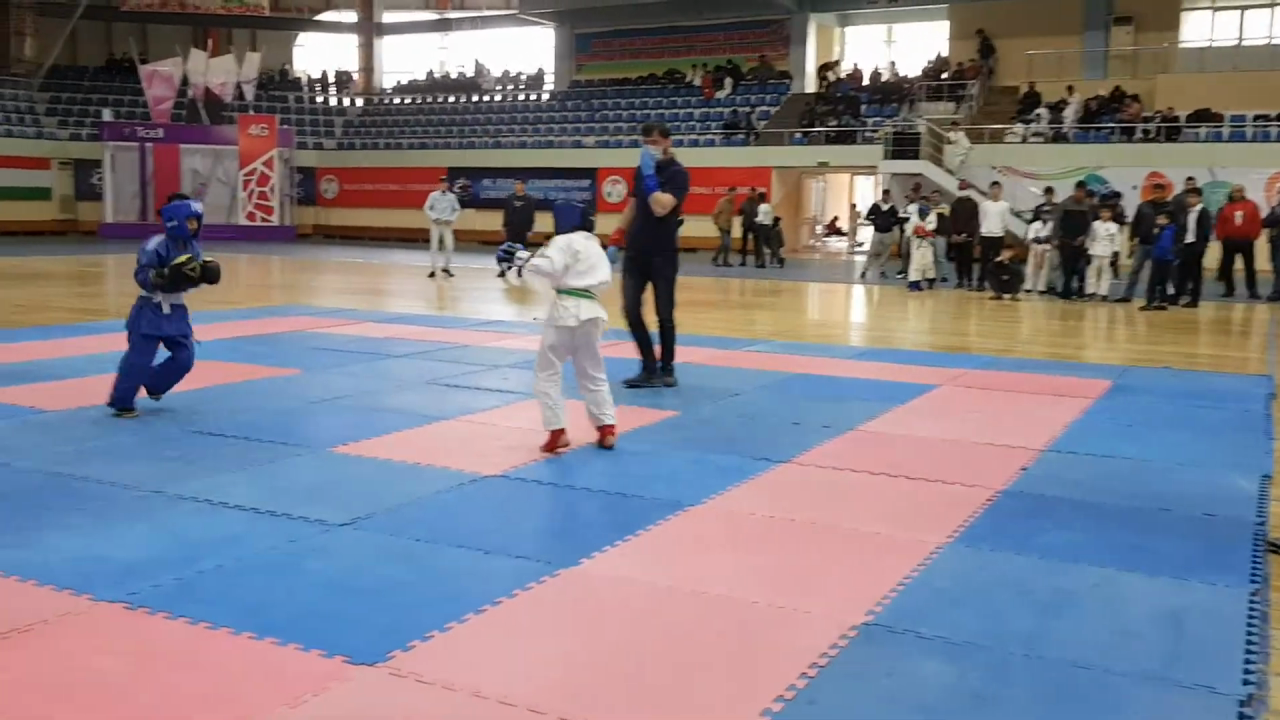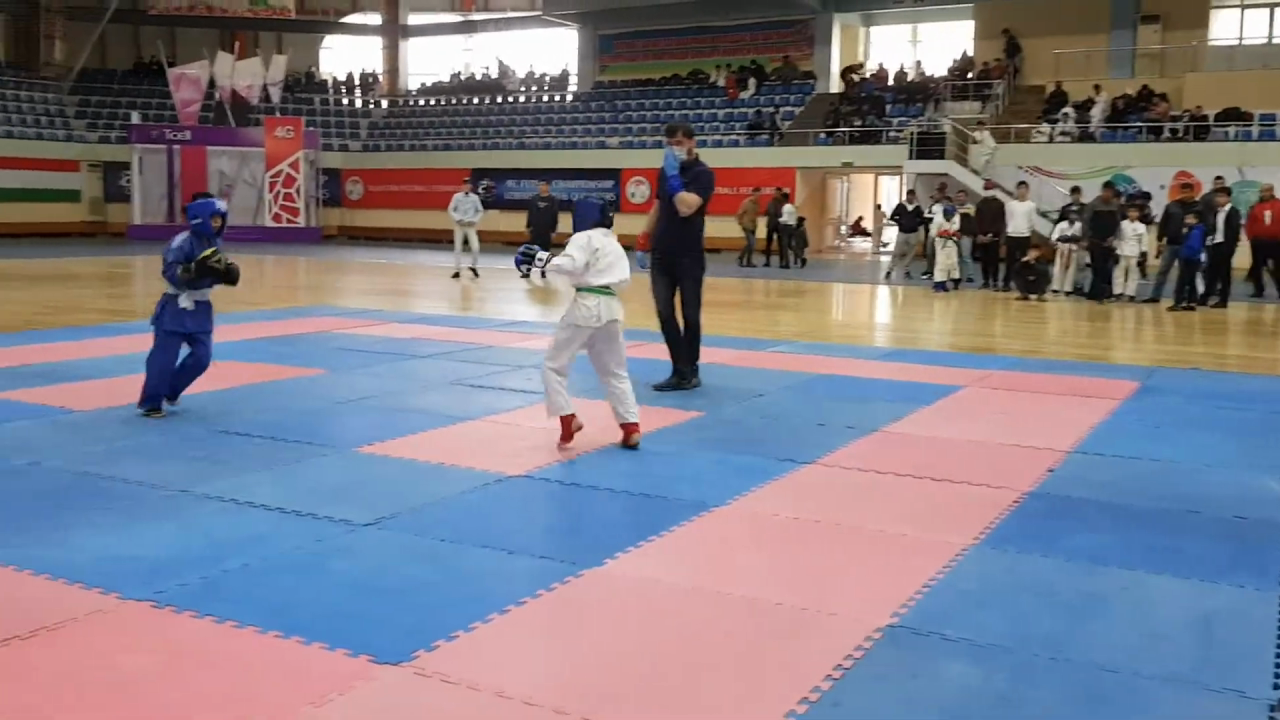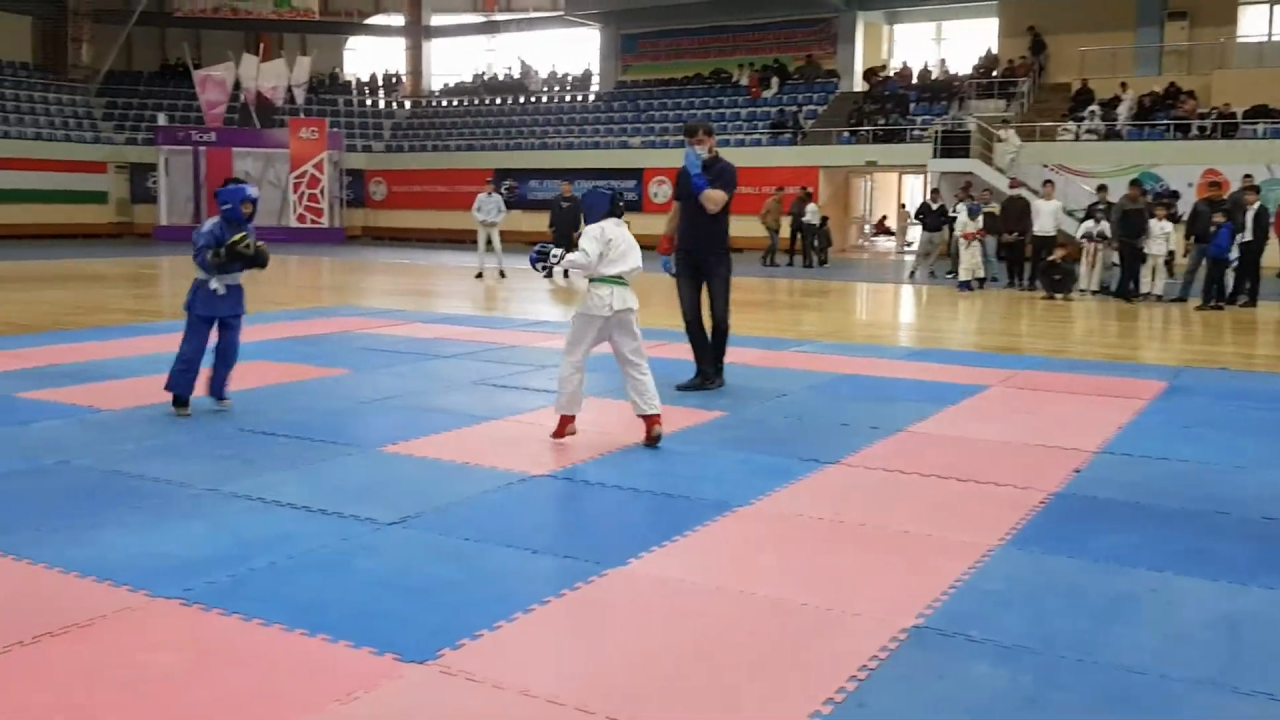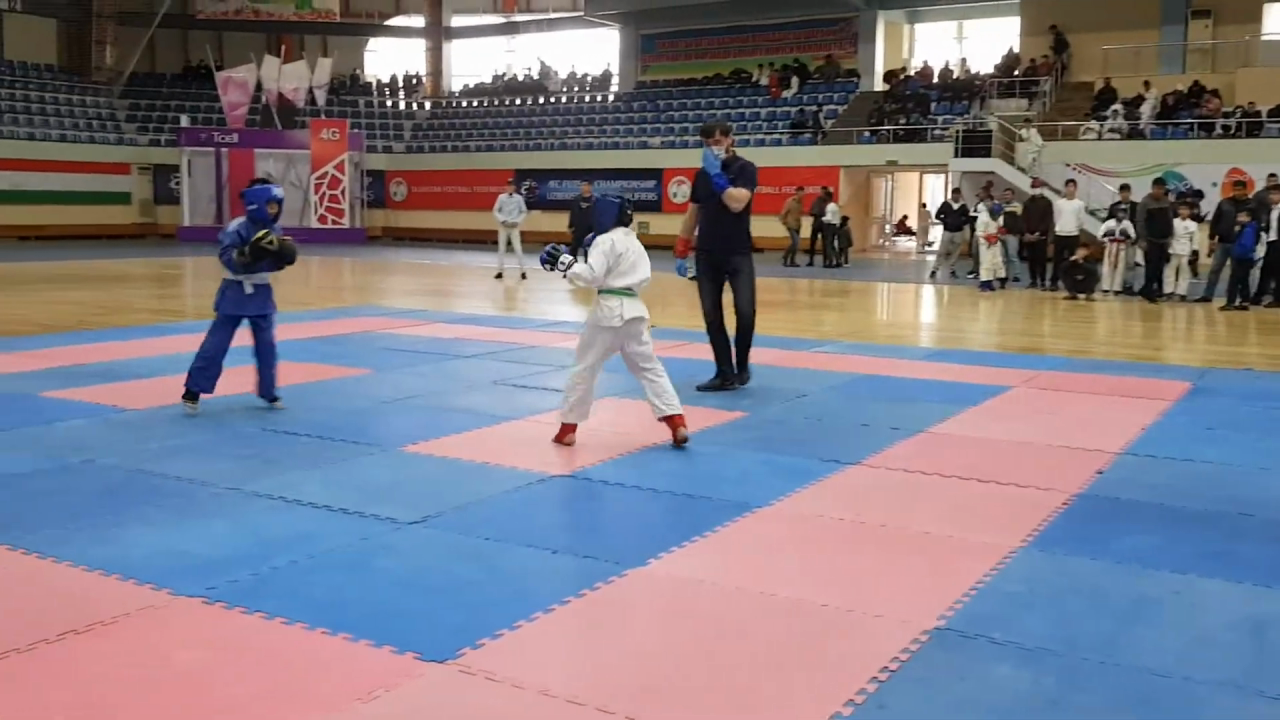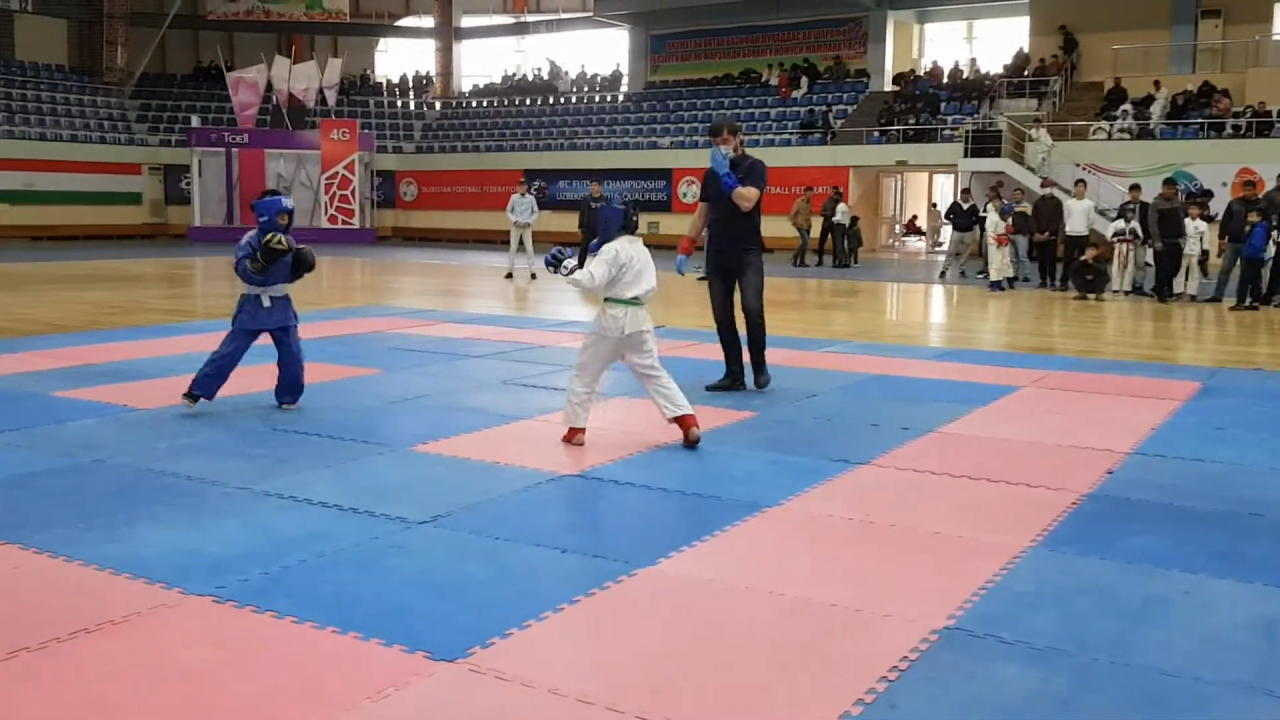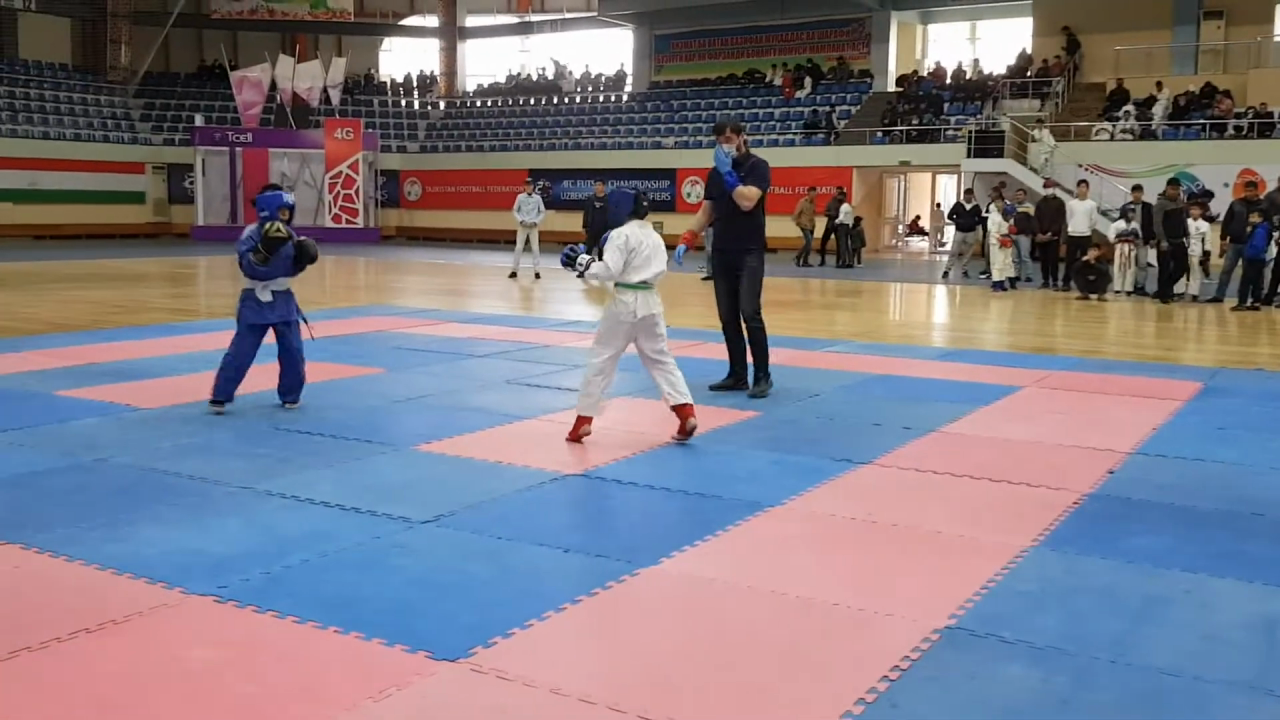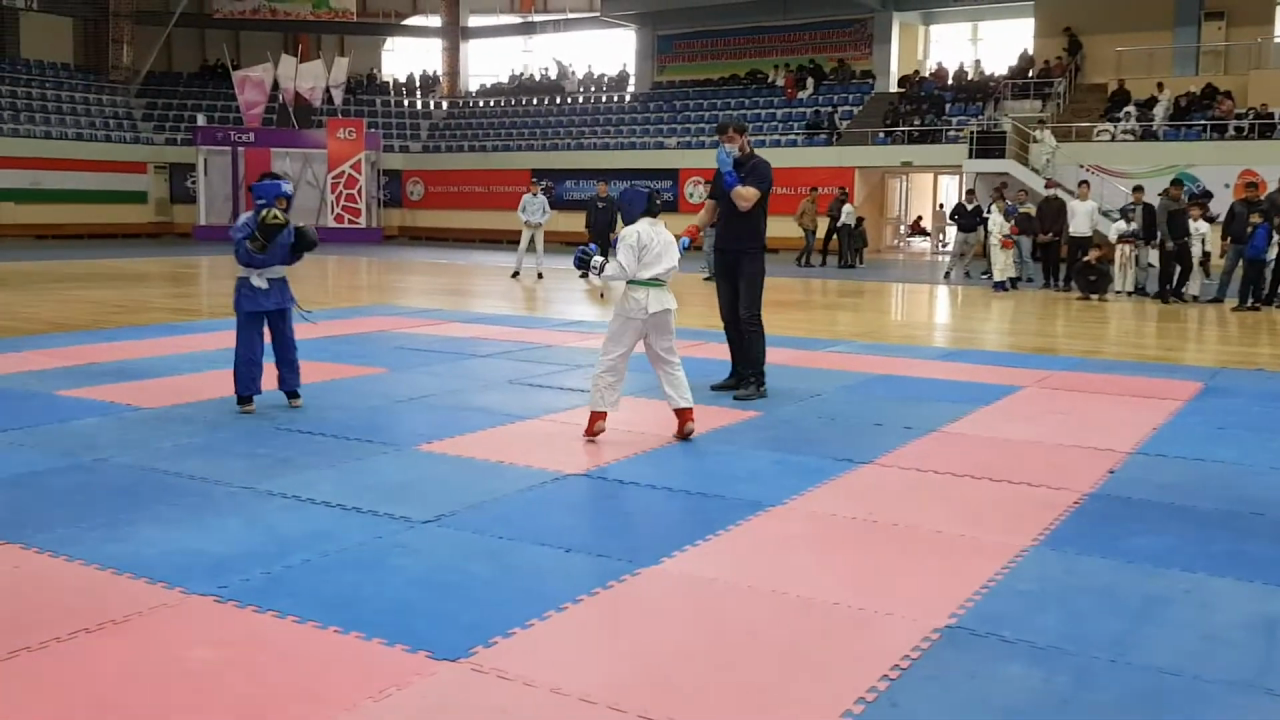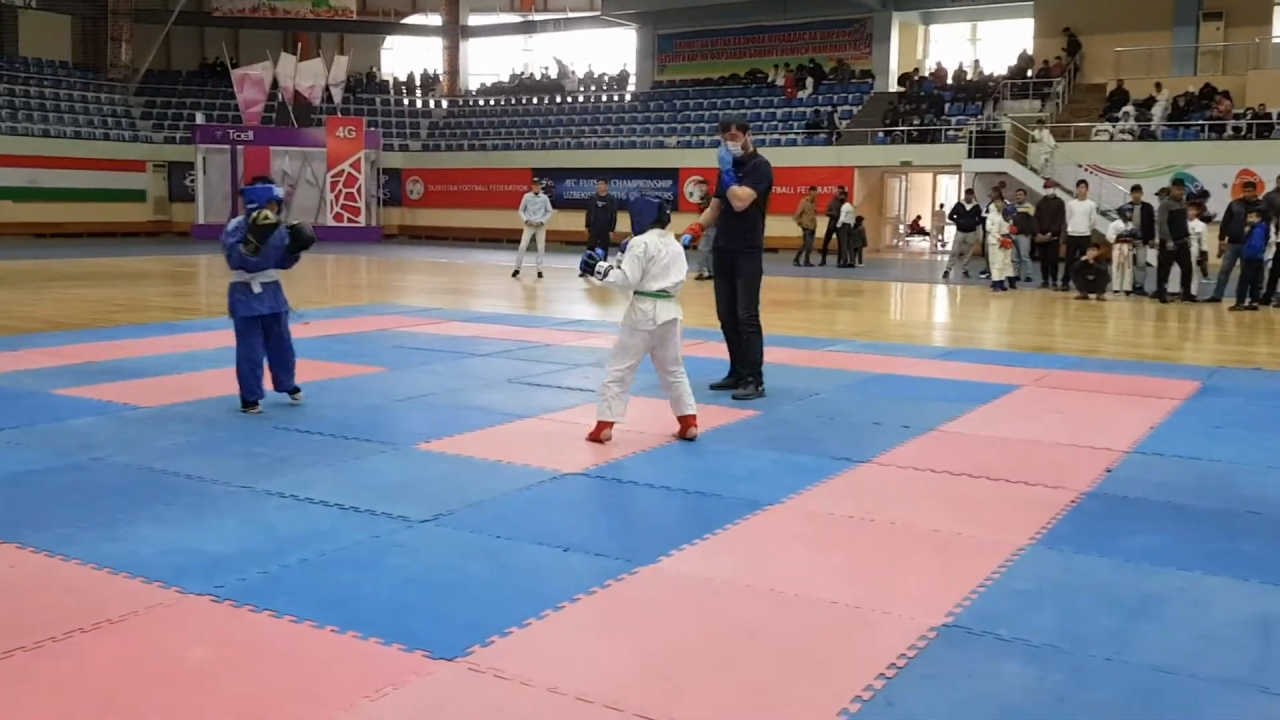
dt=0.1s
person 1, frame 1
left shoulder: (678, 173)
right shoulder: (641, 170)
left elbow: (661, 208)
left wrist: (649, 176)
right wrist: (616, 239)
left hip: (663, 254)
right hip: (635, 251)
left knee: (665, 315)
right knee: (631, 310)
left ankle: (667, 368)
right ankle: (650, 369)
person 1, frame 2
left shoulder: (703, 174)
right shoulder: (665, 172)
left elbow: (686, 208)
left wrist: (673, 176)
right wrist: (644, 244)
left hip: (689, 256)
right hip: (661, 254)
left knee: (691, 317)
right knee: (665, 315)
left ankle: (692, 369)
right ankle: (681, 373)
person 1, frame 3
left shoulder: (725, 170)
right shoulder: (684, 172)
left elbow: (713, 205)
left wrist: (697, 175)
right wrist: (666, 248)
left hip: (716, 254)
right hip: (686, 254)
left knee: (719, 316)
right knee: (690, 316)
left ankle: (716, 367)
right ankle: (705, 374)
person 1, frame 4
left shoulder: (745, 168)
right shoulder: (701, 174)
left elbow: (737, 203)
right elbow: (692, 214)
left wrist: (717, 175)
right wrist: (681, 251)
left hip: (737, 253)
right hip: (706, 255)
left knee: (745, 310)
right knee: (712, 317)
left ankle: (741, 366)
right ankle: (725, 374)
person 1, frame 5
left shoulder: (754, 167)
right shoulder: (711, 174)
left elbow: (747, 202)
right elbow: (702, 214)
left wrist: (725, 174)
right wrist: (685, 249)
left hip: (748, 251)
right hip: (717, 254)
left knee: (752, 308)
right knee: (722, 317)
left ankle: (759, 366)
right ankle: (734, 374)
person 1, frame 6
left shoulder: (757, 166)
right shoulder: (716, 171)
left elbow: (747, 201)
right elbow: (705, 211)
left wrist: (727, 173)
right wrist: (686, 241)
left hip: (749, 252)
right hip: (721, 253)
left knee: (750, 312)
right knee: (727, 316)
left ankle: (762, 376)
right ankle: (738, 375)
person 1, frame 7
left shoulder: (759, 167)
right shoulder: (721, 171)
left elbow: (745, 202)
right elbow: (709, 209)
left wrist: (728, 172)
right wrist: (688, 235)
left hip: (749, 253)
right hip: (723, 252)
left knee: (749, 316)
right knee: (729, 317)
left ankle: (757, 381)
right ankle: (740, 374)
person 1, frame 8
left shoulder: (760, 167)
right shoulder: (729, 166)
left elbow: (740, 202)
right elbow: (715, 207)
left wrist: (727, 171)
right wrist: (691, 232)
left hip: (747, 253)
right hip: (723, 251)
left knee: (746, 316)
right knee: (726, 316)
left ankle: (755, 381)
right ankle: (738, 373)
person 2, frame 1
left shoulder: (564, 242)
right shoulder: (596, 249)
left elbow: (552, 268)
right elbow: (600, 281)
left wrist: (526, 260)
left hip: (565, 311)
right hip: (592, 312)
left knee: (548, 373)
right knee: (593, 374)
left ankle: (557, 431)
right ankle: (607, 430)
person 2, frame 2
left shoulder: (584, 239)
right shoulder: (616, 246)
left elbow: (571, 266)
right elbow: (620, 278)
left wrist: (542, 259)
left hip: (584, 309)
right hip: (611, 309)
left knee: (555, 364)
right knee: (615, 371)
left ankle: (568, 418)
right ankle: (631, 428)
person 2, frame 3
left shoulder: (596, 230)
right shoulder: (628, 236)
left elbow: (586, 259)
right elbow: (630, 267)
left wrist: (557, 256)
left hip: (598, 299)
right hip: (624, 300)
left knee: (573, 359)
right knee: (635, 362)
left ankle: (567, 420)
right ankle: (653, 421)
person 2, frame 4
left shoulder: (606, 241)
right shoulder: (636, 245)
left elbow: (592, 274)
left wrist: (565, 263)
left hip: (608, 311)
right hip: (634, 310)
left knee: (583, 369)
right knee: (650, 368)
left ankle: (568, 428)
right ankle: (678, 423)
person 2, frame 5
left shoulder: (611, 250)
right shoulder: (643, 252)
left elbow: (592, 282)
left wrist: (568, 267)
left hip: (613, 318)
right hip: (638, 318)
left knee: (584, 373)
right knee: (654, 374)
left ankle: (576, 429)
right ankle: (689, 423)
person 2, frame 6
left shoulder: (620, 235)
right shoulder: (655, 237)
left elbow: (608, 271)
left wrist: (582, 262)
left hip: (624, 304)
right hip: (650, 303)
left knee: (600, 361)
right knee: (661, 360)
left ankle: (583, 422)
right ankle: (686, 415)
person 2, frame 7
left shoulder: (632, 232)
right shoulder: (667, 235)
left elbow: (623, 271)
left wrist: (595, 263)
left hip: (635, 301)
right hip: (662, 300)
left knee: (611, 358)
right knee: (668, 360)
left ankle: (598, 417)
right ankle: (685, 417)
person 2, frame 8
left shoulder: (640, 243)
right shoulder: (675, 245)
left elbow: (628, 279)
left wrist: (602, 269)
left hip: (643, 312)
right hip: (669, 311)
left knee: (618, 369)
right knee: (673, 369)
left ankle: (604, 425)
right ankle: (688, 422)
person 3, frame 1
left shoulder: (192, 245)
right shoulder: (156, 246)
right elbow: (143, 277)
left wrist: (204, 274)
right wrist: (168, 275)
left hip: (176, 310)
right hip: (151, 311)
left knee: (185, 357)
right knee: (139, 358)
left ankle: (152, 384)
right ankle: (121, 403)
person 3, frame 2
left shoulder: (215, 243)
right shoulder: (181, 243)
right elbow: (171, 274)
left wrist: (224, 274)
right wrist: (197, 268)
left hip: (201, 307)
right hip: (176, 307)
left knee: (201, 357)
right knee: (163, 357)
left ankle: (170, 390)
right ankle: (151, 401)
person 3, frame 3
left shoulder: (247, 229)
right shoulder: (212, 228)
right elbow: (202, 259)
left wrist: (255, 258)
right wrist: (226, 254)
left hip: (232, 294)
right hip: (207, 293)
left knee: (229, 346)
right knee: (194, 345)
left ankle: (217, 390)
right ankle: (180, 395)
person 3, frame 4
left shoulder: (271, 232)
right shoulder: (237, 229)
right elbow: (228, 259)
left wrist: (283, 257)
right wrist: (252, 252)
left hip: (261, 292)
right hip: (235, 292)
left knee: (266, 344)
right knee: (216, 342)
left ankle: (268, 393)
right ankle: (194, 389)
person 3, frame 5
left shoulder: (287, 240)
right shoulder: (251, 241)
right elbow: (244, 272)
left wrist: (301, 266)
right wrist: (264, 258)
left hip: (281, 304)
right hip: (254, 305)
left knee: (292, 354)
right knee: (231, 350)
left ankle: (287, 396)
right ankle: (197, 391)
person 3, frame 6
left shoulder: (288, 233)
right shoulder: (251, 235)
right elbow: (249, 268)
left wrist: (303, 258)
right wrist: (265, 249)
left hip: (283, 298)
right hip: (256, 300)
left knee: (292, 349)
right knee: (242, 350)
left ankle: (289, 394)
right ankle: (221, 396)
person 3, frame 7
left shoulder: (286, 225)
right shoulder: (246, 223)
right elbow: (243, 255)
left wrist: (300, 246)
right wrist: (262, 236)
left hip: (279, 287)
right hip: (251, 289)
left knee: (285, 342)
right knee: (248, 344)
left ankle: (290, 388)
right ankle: (245, 394)
person 3, frame 8
left shoulder: (277, 228)
right shoulder: (237, 227)
left elbow: (283, 262)
right elbow: (236, 259)
left wrist: (296, 247)
right wrist: (255, 239)
left hip: (272, 290)
right hip: (245, 294)
left knee: (282, 342)
right knee: (250, 349)
left ankle: (287, 386)
right ankle: (250, 399)
